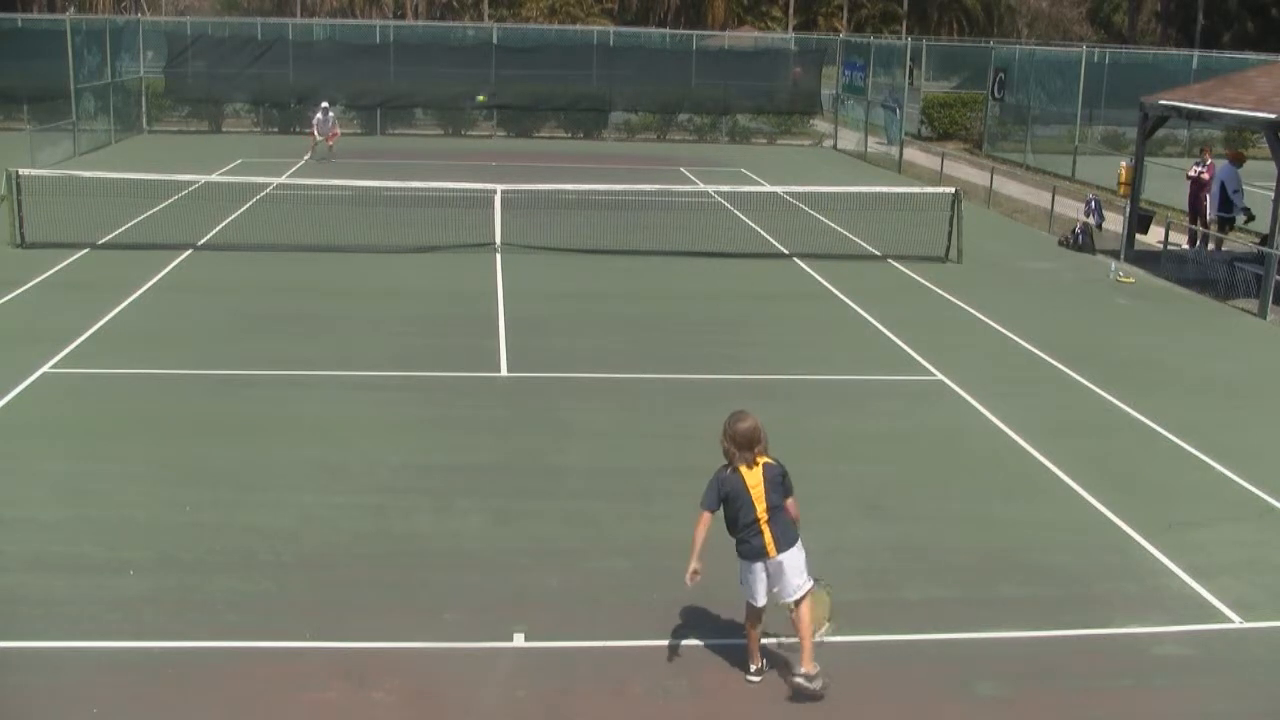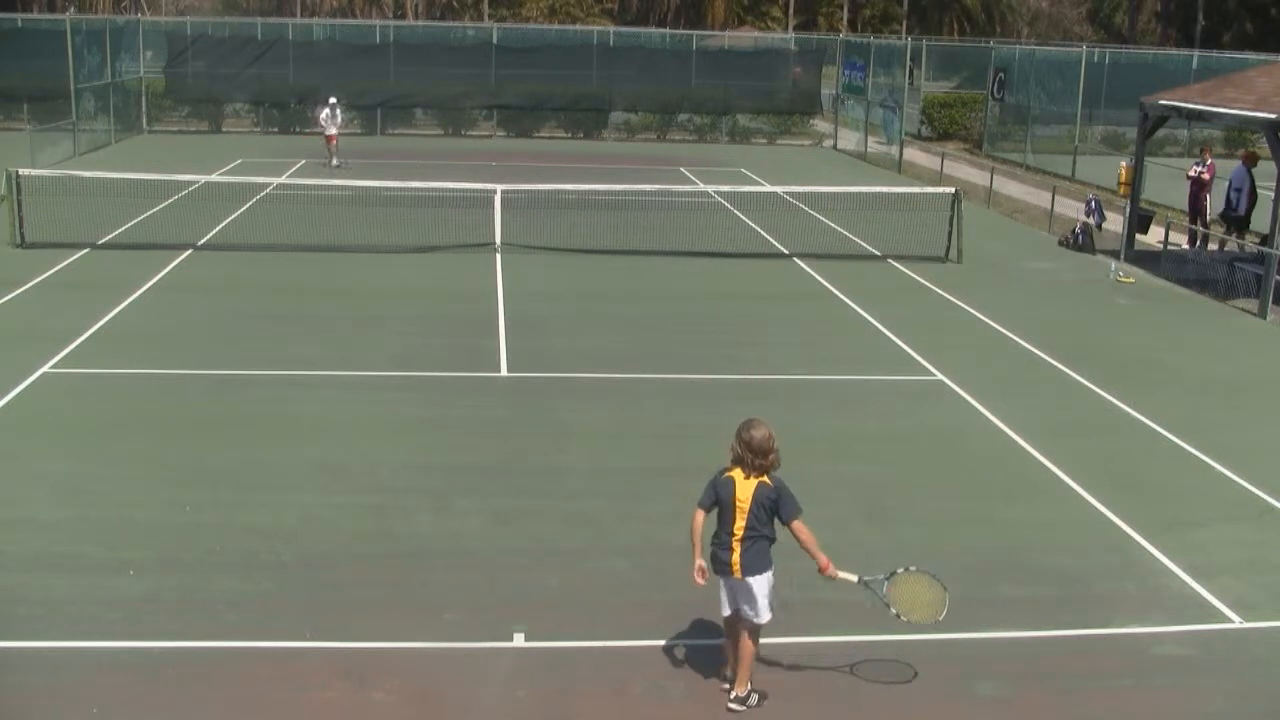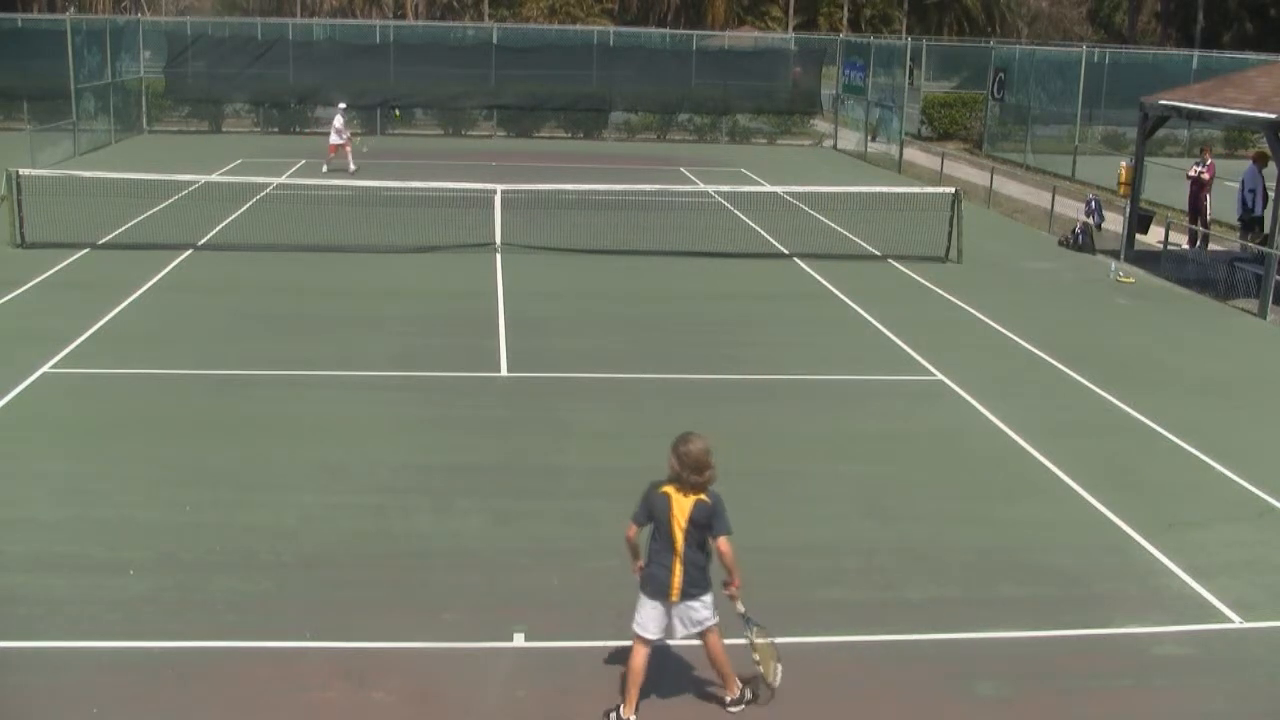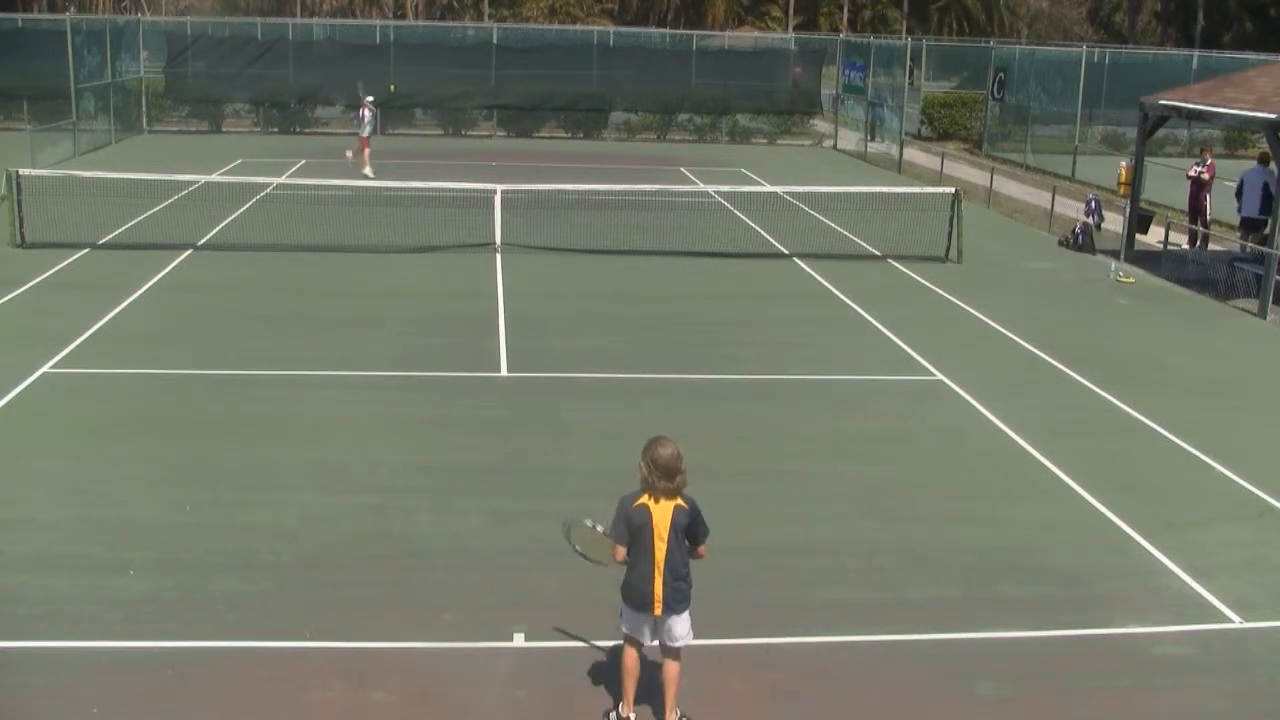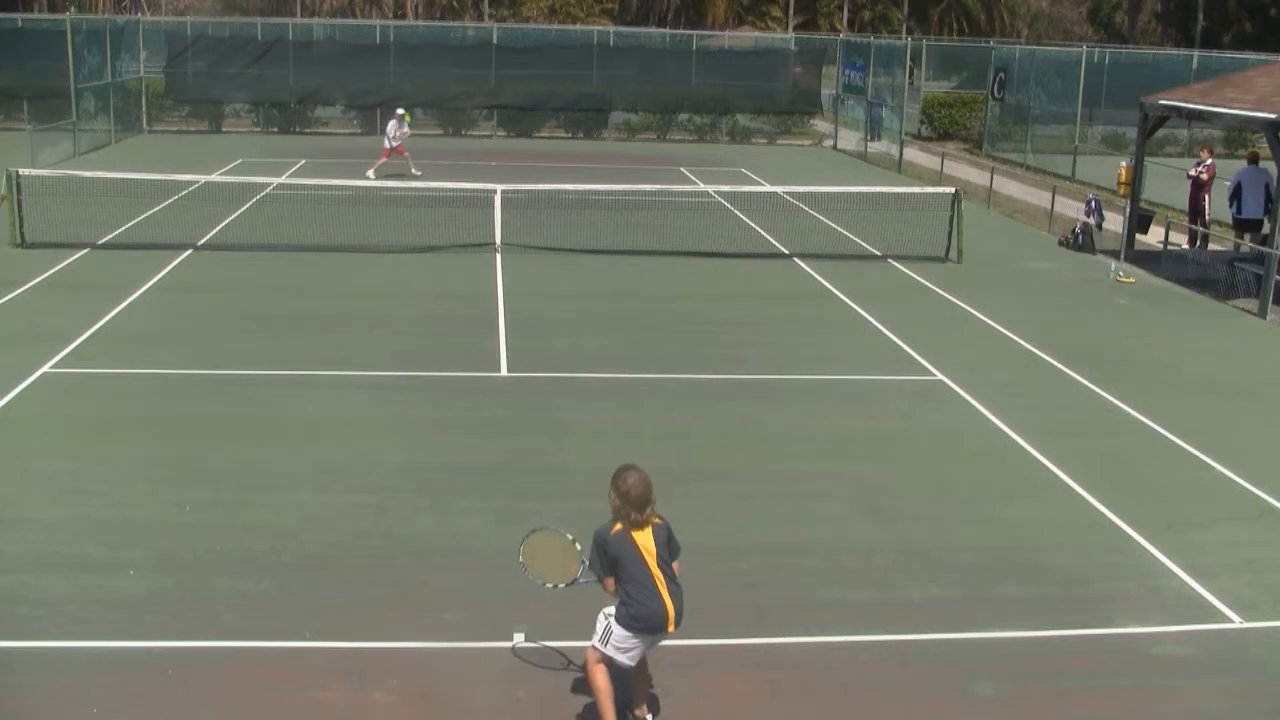
dt=0.5s
person 1, frame 1
left shoulder: (722, 478)
right shoulder: (775, 468)
left elbow: (704, 520)
right elbow: (791, 508)
left wrist: (695, 559)
right wrist: (794, 533)
left hip: (749, 552)
right hip: (785, 546)
left knee: (755, 607)
right knee: (802, 599)
left ankle: (755, 664)
right ankle: (807, 668)
person 1, frame 2
left shoulder: (721, 479)
right shoulder: (774, 487)
left elbow: (698, 519)
right elbow: (798, 529)
left wrist: (698, 557)
right wrist: (822, 561)
left hip: (723, 562)
right hip: (755, 566)
left knee: (731, 617)
right knee: (751, 627)
left ankle: (729, 672)
right ankle: (740, 691)
person 1, frame 3
left shoulder: (656, 493)
right shoulder: (711, 503)
left elbow: (631, 534)
right elbow: (724, 548)
left wrist: (637, 560)
right wrist: (733, 578)
left hip: (655, 584)
right hip: (694, 586)
left knee: (642, 643)
right knee: (710, 634)
right ankle: (734, 692)
person 1, frame 4
left shoulder: (629, 505)
right shoulder: (687, 506)
left elbow: (619, 556)
right elbow: (700, 551)
left hip: (637, 594)
right hip: (675, 596)
left knee: (633, 644)
right knee: (672, 653)
person 1, frame 5
left shoulder: (605, 536)
right shoulder: (661, 526)
left elbow: (610, 587)
right elbow: (674, 570)
left hip: (637, 615)
right hip: (672, 612)
left knee: (594, 660)
right knee: (634, 651)
